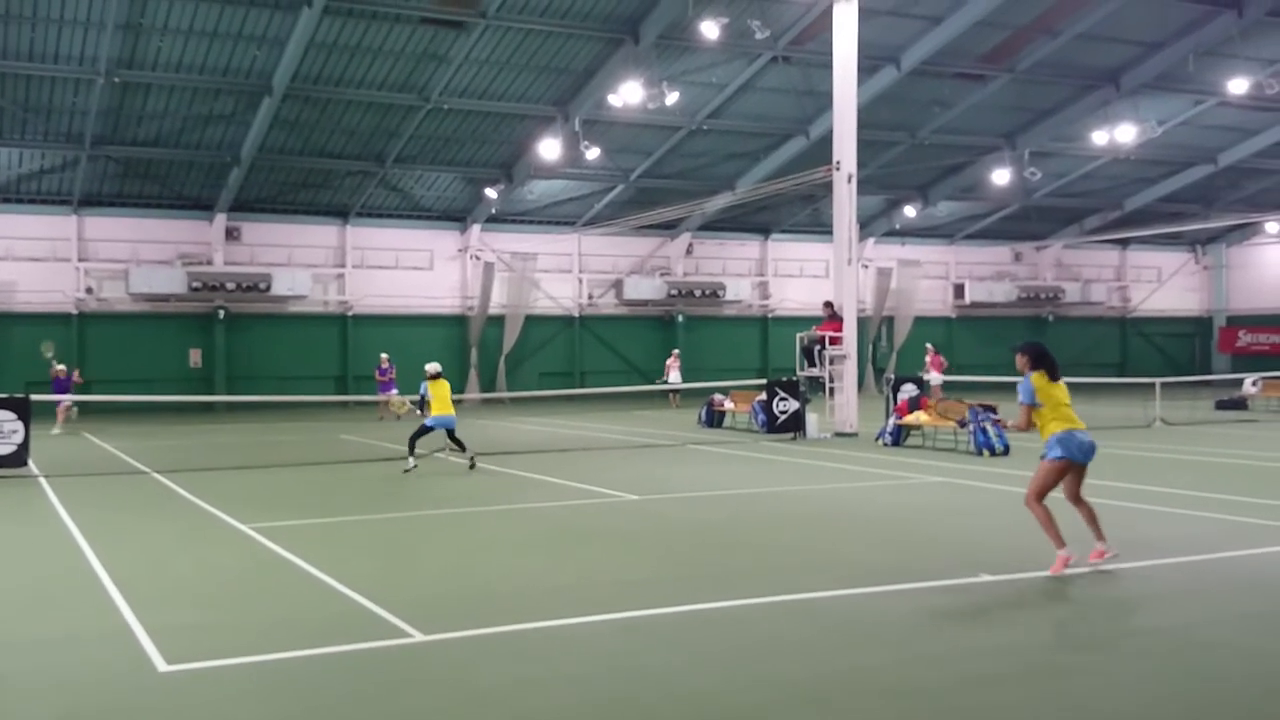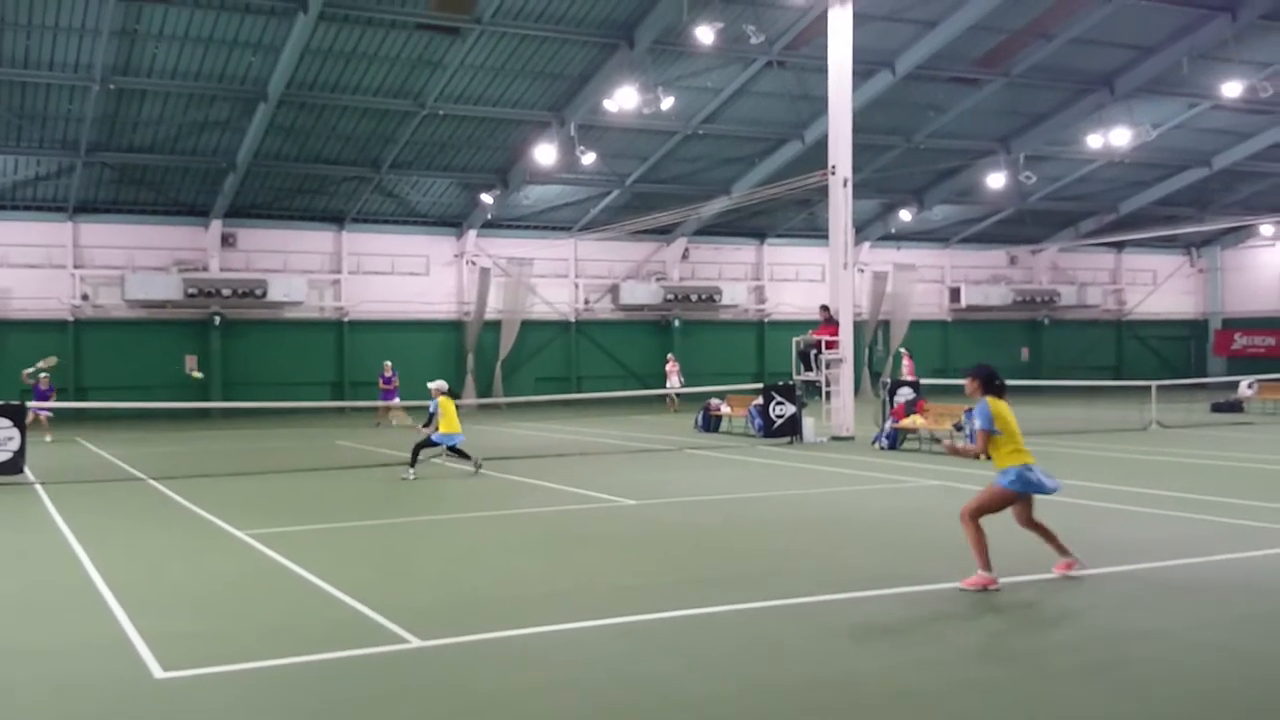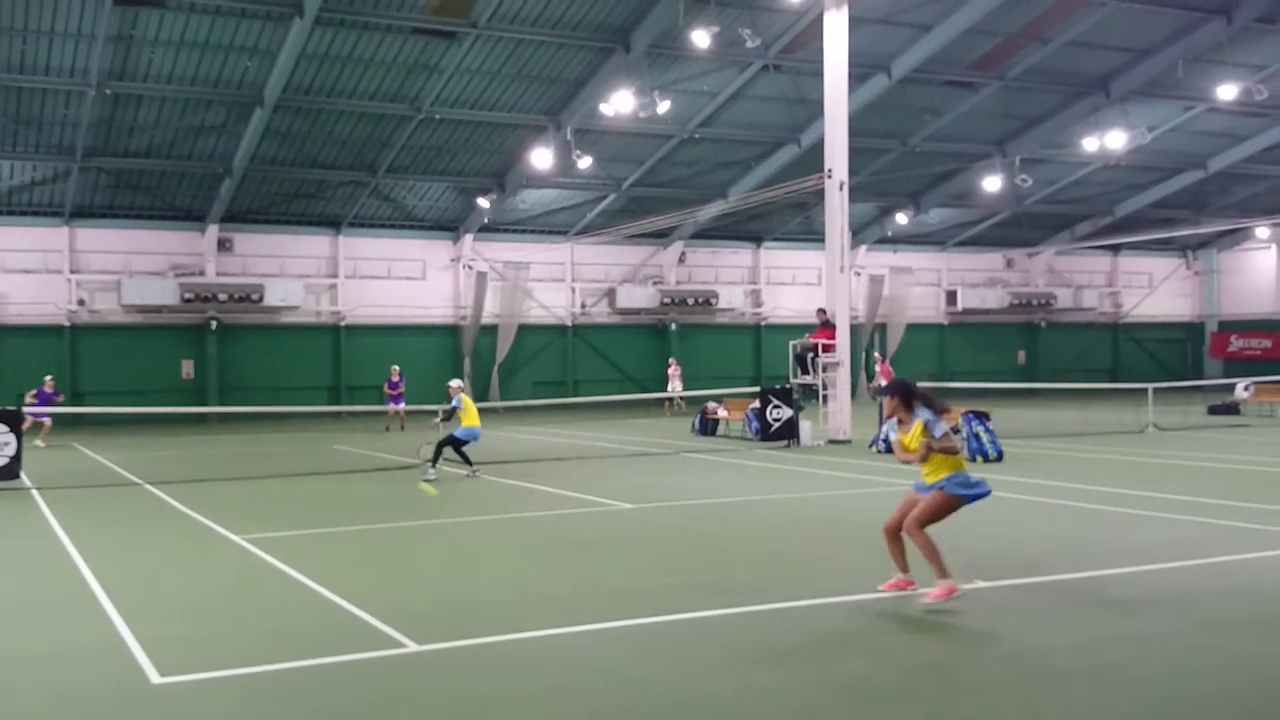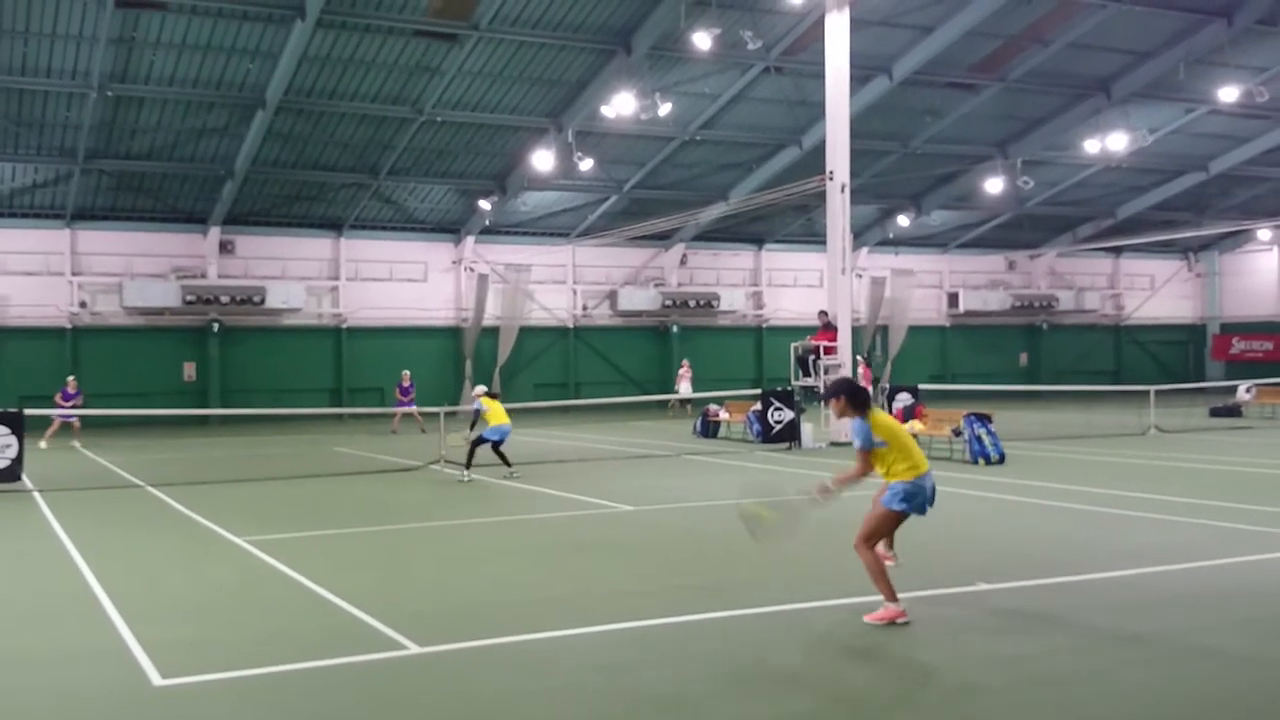
dt=0.3s
person 1, frame 1
left shoulder: (1027, 382)
right shoulder: (1055, 380)
left elbow: (1024, 424)
left wrist: (1010, 424)
right wrist: (1036, 423)
left hip: (1063, 443)
right hip: (1081, 439)
left knee: (1032, 498)
right knee: (1074, 496)
left ankle: (1062, 552)
right ankle: (1102, 546)
person 1, frame 2
left shoulder: (982, 407)
right shoulder: (999, 403)
left elbow: (979, 449)
left wrist: (959, 448)
right wrist: (964, 449)
left hip: (1014, 475)
right hip: (1025, 470)
left knee: (968, 514)
right knee: (1025, 520)
left ankle: (985, 574)
right ankle: (1068, 559)
person 1, frame 3
left shoulder: (927, 418)
right shoulder: (891, 424)
left elbow: (953, 447)
right elbow: (901, 456)
left wrist: (931, 447)
right wrist: (916, 456)
left hip: (952, 482)
right hip: (929, 482)
left knee: (912, 525)
right knee: (890, 528)
left ankle: (946, 583)
right ankle: (904, 578)
person 1, frame 4
left shoulder: (861, 425)
right shoulder: (871, 416)
left elbow: (863, 470)
right elbow: (870, 465)
left wrist: (834, 485)
right wrist: (843, 483)
left hip: (907, 486)
right hip: (909, 481)
left knee: (863, 544)
right knee: (878, 504)
left ankle: (894, 607)
right ankle: (888, 550)
